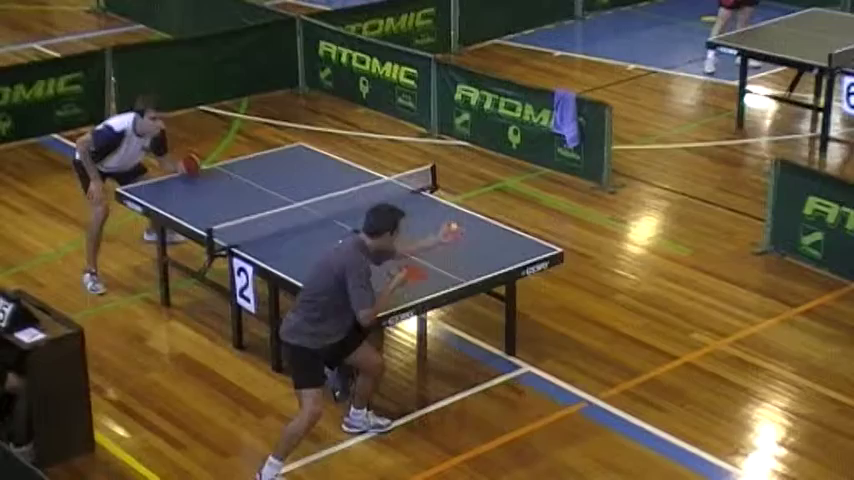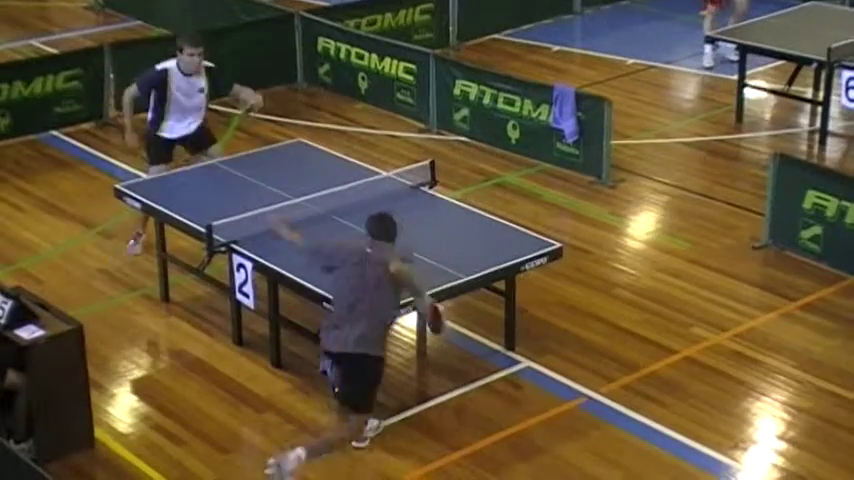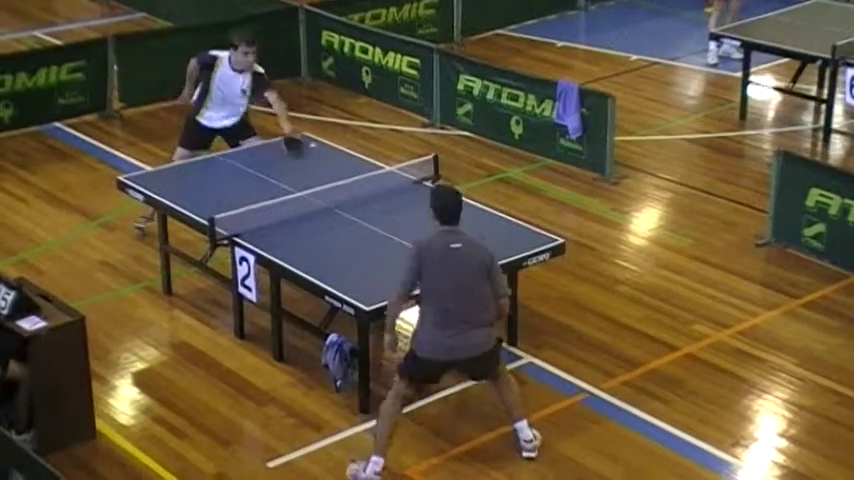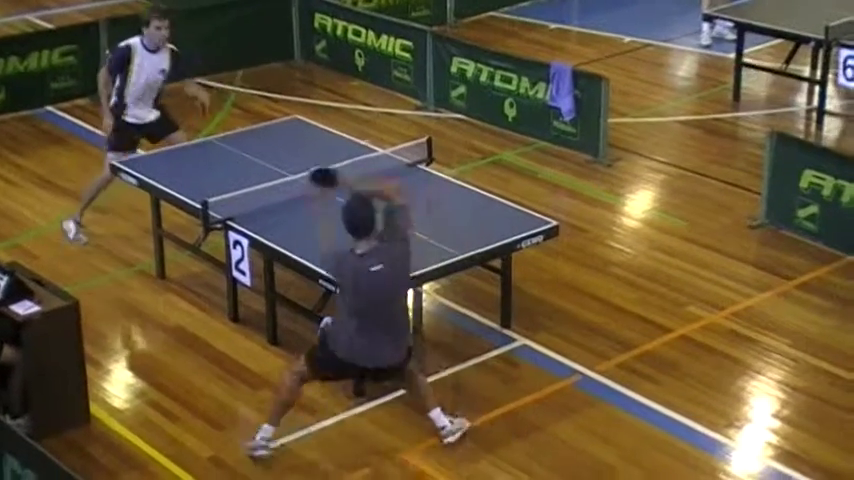
dt=0.7s
person 1, frame 1
left shoulder: (362, 242)
right shoulder: (355, 261)
left elbow: (396, 251)
right elbow: (367, 317)
left wrist: (436, 240)
right wrist: (394, 284)
left hip: (334, 328)
right hip: (305, 336)
left knee: (374, 365)
right knee: (312, 411)
left ankle: (357, 416)
person 1, frame 2
left shoulder: (346, 251)
right shoulder: (394, 255)
left elbow: (308, 247)
right elbow: (396, 269)
left wrist: (285, 231)
right wrist: (421, 295)
left hip: (334, 339)
right hip: (361, 347)
right knee: (352, 426)
left ankle: (363, 426)
person 1, frame 3
left shoulder: (423, 249)
right shoulder: (482, 252)
left elbow: (400, 297)
right elbow: (504, 305)
left wrist: (389, 331)
right wrist: (485, 325)
left hip: (431, 345)
right hip: (477, 343)
left knee: (394, 397)
right knee: (501, 377)
right ankle: (527, 437)
person 1, frame 4
left shoulder: (342, 263)
right shoulder: (396, 245)
right elbow: (395, 193)
right wrist: (359, 190)
left hip: (344, 348)
right hip: (390, 352)
left knee: (294, 375)
right knee: (411, 372)
left ankle: (265, 437)
right ankle: (444, 424)
person 2, frame 1
left shoulder: (157, 132)
right shoulder: (116, 130)
left elbow: (165, 161)
right elbow: (81, 144)
left wrist: (179, 169)
right wrist: (95, 180)
left hip: (123, 163)
right hip: (91, 163)
right knee: (101, 211)
left ankle: (153, 232)
right ankle: (90, 271)
person 2, frame 2
left shoulder: (208, 71)
right shoulder: (162, 73)
left elbow: (234, 90)
right elbow: (129, 94)
left wrist: (252, 97)
right wrist: (129, 130)
left hip: (193, 127)
right hip: (162, 132)
right ankle: (138, 234)
person 2, frame 3
left shoulder: (256, 74)
right shoulder: (214, 59)
left elbow: (274, 98)
right elbow: (194, 63)
left wrist: (285, 122)
right wrist: (188, 90)
left hip: (234, 121)
right hip: (202, 119)
right ankle: (151, 215)
person 2, frame 4
left shoulder: (170, 53)
right shoulder: (126, 50)
left elbow: (184, 82)
right elbow: (104, 77)
left wrist: (200, 93)
right wrist: (107, 113)
left hip: (152, 113)
right hip: (124, 116)
right knee: (110, 173)
right ankle: (75, 219)
